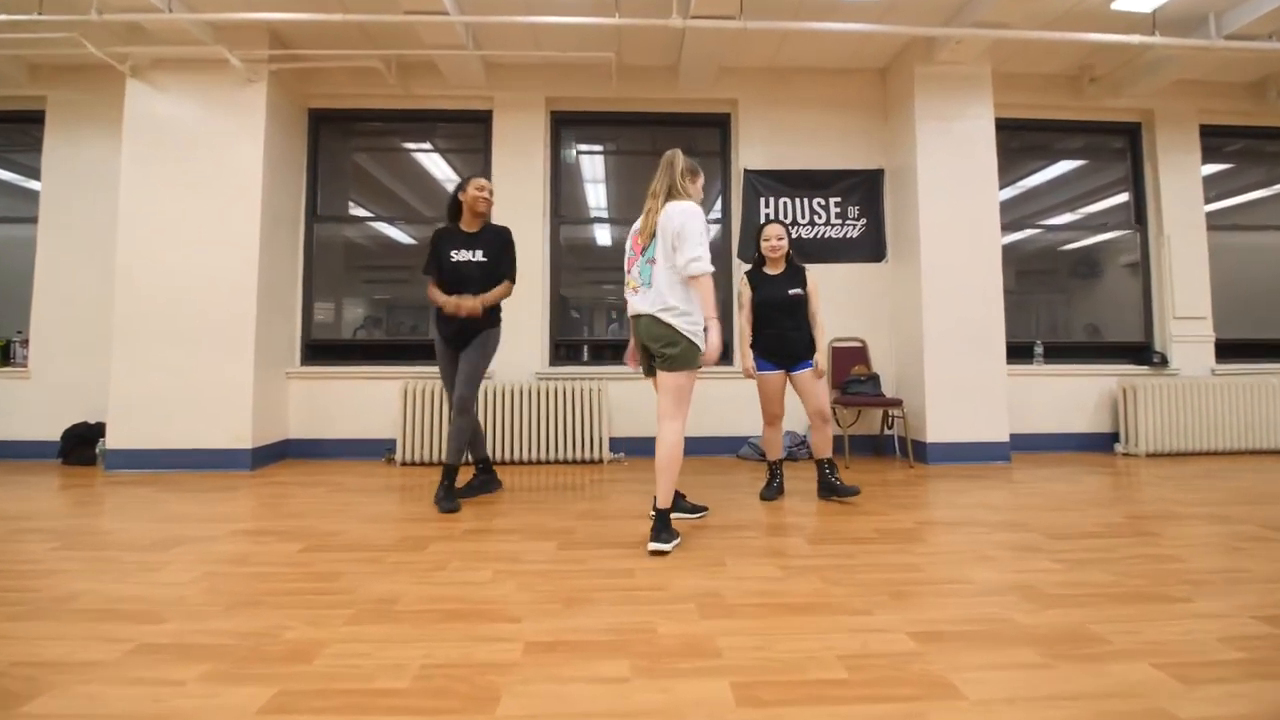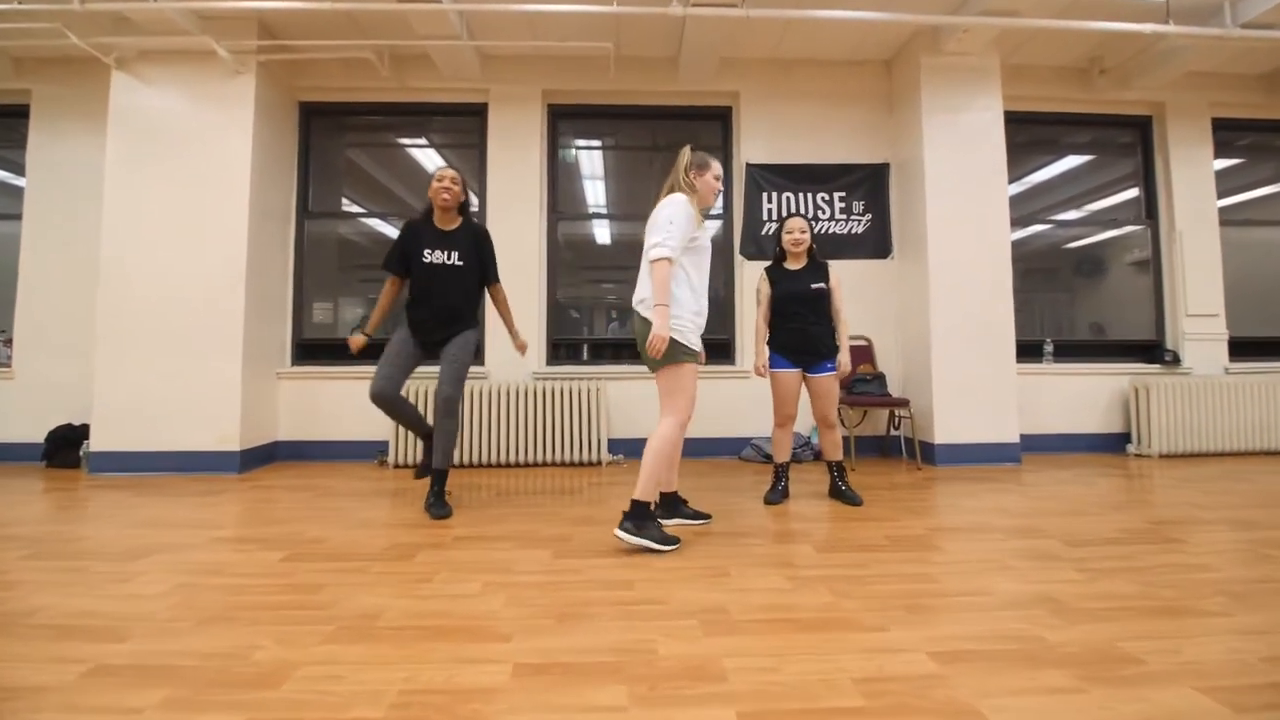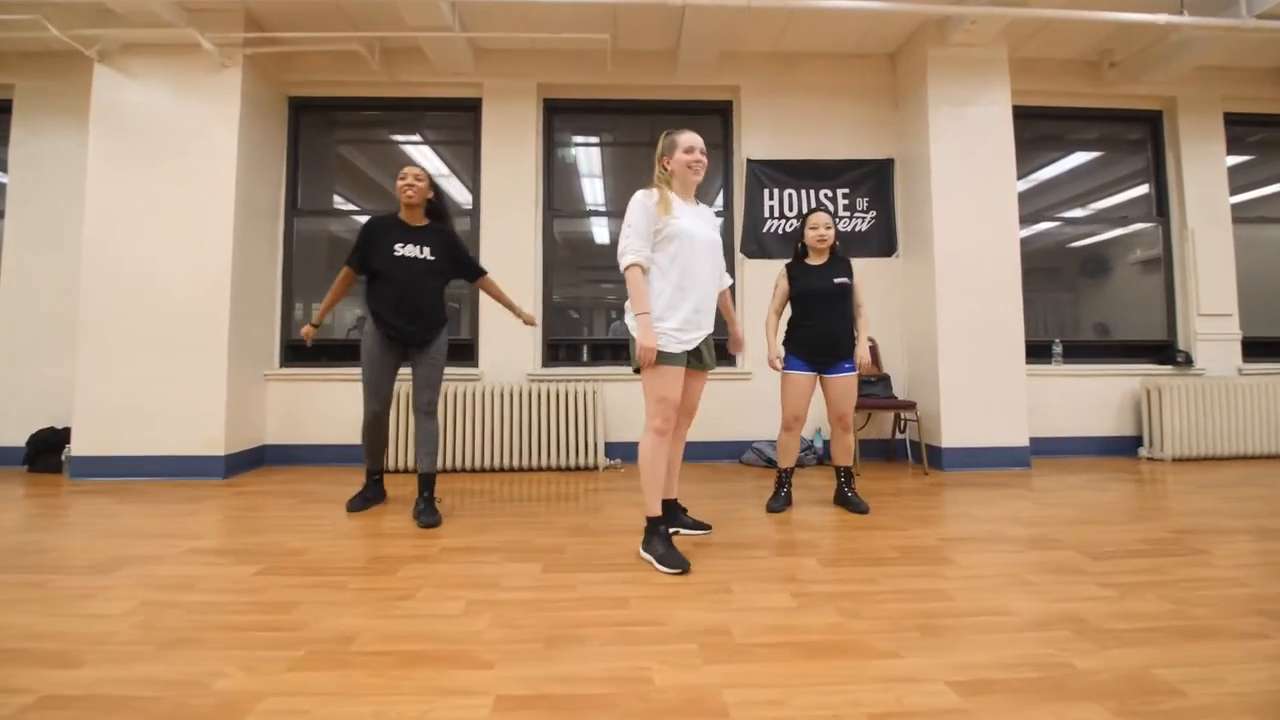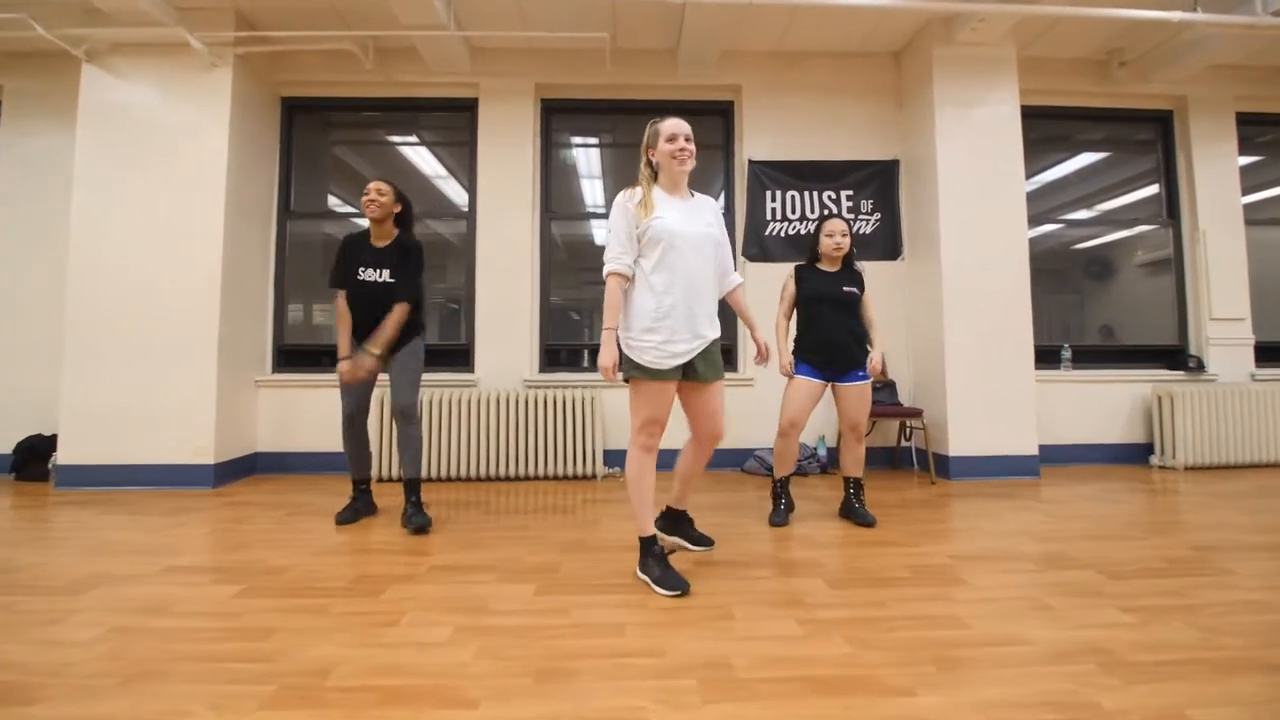
dt=0.3s
person 1, frame 1
left shoulder: (645, 221)
right shoulder: (688, 211)
left elbow: (633, 283)
right elbow: (698, 270)
left wrist: (634, 339)
right wrist: (714, 327)
left hip: (644, 321)
right hip: (676, 322)
left knee: (670, 416)
right knee: (672, 420)
left ankle: (668, 497)
right ankle: (661, 525)
person 1, frame 2
left shoulder: (683, 212)
right shoulder: (679, 204)
right elbow: (662, 256)
left wrist: (694, 338)
right wrist: (663, 313)
left hip: (672, 323)
right hip: (667, 322)
left knee: (676, 416)
right knee: (676, 415)
left ankle: (668, 500)
person 1, frame 3
left shoulder: (707, 216)
right shoulder: (648, 202)
left elbow: (718, 278)
right elbow: (633, 263)
left wrist: (733, 325)
right wrist: (641, 321)
left hip: (697, 330)
right hip: (660, 327)
left knee: (681, 423)
right knee: (660, 424)
left ankle: (669, 508)
person 1, frame 4
left shoulder: (709, 208)
right shoulder: (633, 202)
left elbow: (726, 276)
right elbow: (617, 272)
left wrist: (753, 329)
right wrist: (609, 336)
left hip: (703, 337)
right hip: (650, 338)
left knee: (710, 433)
right knee: (646, 438)
person 2, frame 1
left shoulder: (500, 236)
right shoulder: (442, 237)
left elbow: (507, 285)
right elbow: (432, 286)
left wrist: (478, 302)
right wrist: (449, 301)
left hip: (481, 331)
right hip: (449, 331)
left knee: (463, 401)
right knee: (460, 404)
left ankle: (447, 483)
right ankle: (486, 473)
person 2, frame 2
left shoulder: (476, 235)
right shoulder: (413, 231)
left elbow: (493, 286)
right elbow: (394, 282)
left wrist: (514, 333)
right wrist: (368, 331)
left hip: (460, 331)
right hip: (415, 328)
left knee: (446, 401)
right knee: (382, 391)
left ankle: (437, 490)
right ankle: (432, 440)
person 2, frame 3
left shoulder: (443, 235)
right shoulder: (377, 228)
left elbow: (478, 277)
right elbow: (348, 276)
left wrist: (517, 311)
right wrist: (317, 321)
left hip: (430, 334)
right hip: (381, 332)
left knee: (425, 409)
right knee: (375, 410)
left ankle: (425, 497)
right ankle: (373, 484)
person 2, frame 4
left shoulder: (409, 248)
right shoulder: (351, 245)
left elbow: (403, 306)
right elbow: (342, 301)
left wrist: (375, 352)
right wrist: (345, 355)
left hip: (403, 342)
right hip: (359, 341)
left knee: (405, 409)
right knee: (352, 413)
right ankle: (362, 495)
person 3, frame 1
left shoulder: (802, 275)
right shoulder: (750, 279)
left elbow: (814, 316)
right elbow: (745, 320)
left wrist: (820, 352)
right wrist: (746, 355)
left hip: (803, 355)
right hip: (768, 357)
left knee: (821, 413)
right knee: (772, 418)
left ankle: (828, 477)
right ankle: (774, 477)
person 3, frame 2
left shoulder: (824, 271)
right shoulder: (770, 274)
left elbow: (837, 314)
right elbow: (762, 317)
left wrist: (844, 350)
right wrist: (760, 352)
left hip: (822, 354)
right hip: (784, 354)
left knee: (828, 420)
right knee: (784, 419)
left ankle: (838, 481)
right ankle: (780, 481)
person 3, frame 3
left shoulder: (845, 266)
right shoulder: (791, 271)
left elbow: (859, 308)
right elbow: (774, 311)
left wrist: (863, 342)
right wrist: (772, 345)
left hip: (842, 356)
right hip: (800, 355)
left knee: (843, 422)
right knee: (791, 421)
left ankle: (845, 488)
right ankle: (783, 487)
person 3, frame 4
left shoulder: (856, 277)
right shoulder: (799, 274)
left elbow: (869, 321)
right elbow: (783, 315)
left wrist: (876, 349)
right wrist: (783, 351)
left hip: (853, 363)
right hip: (809, 362)
left knee: (855, 431)
right knee: (788, 425)
left ankle: (853, 499)
